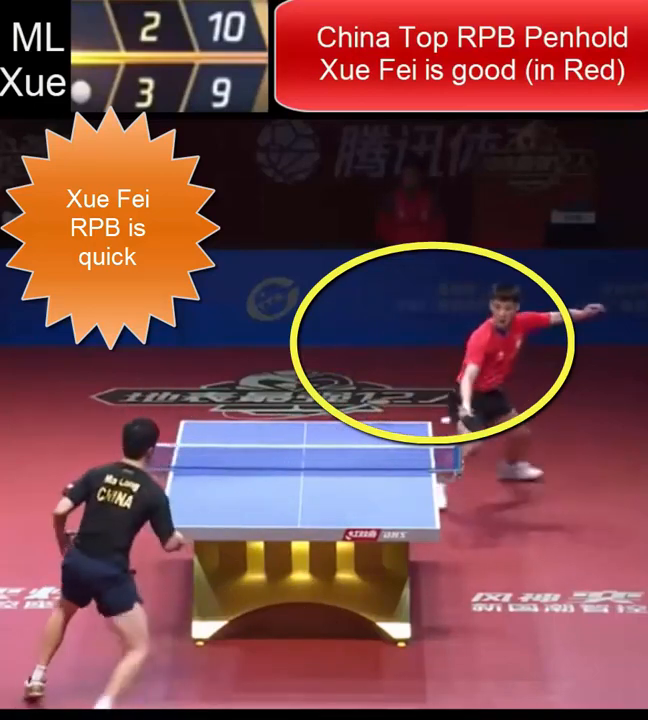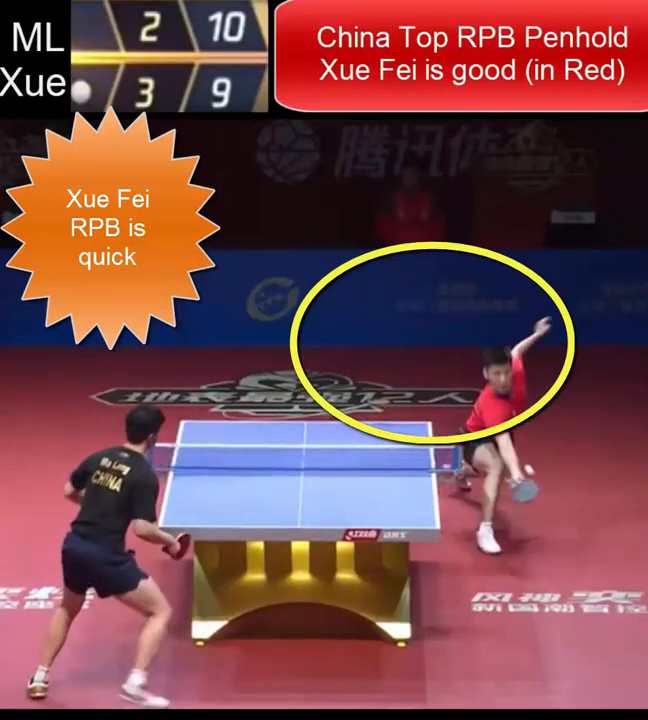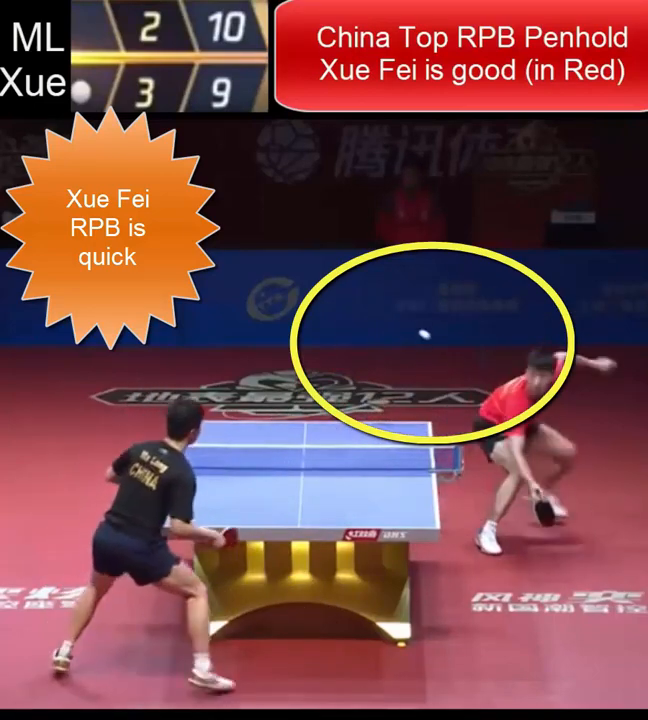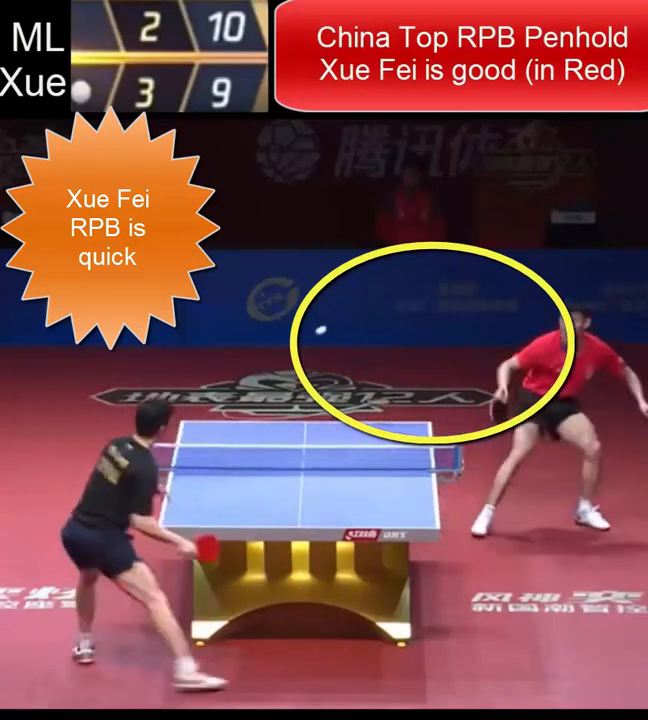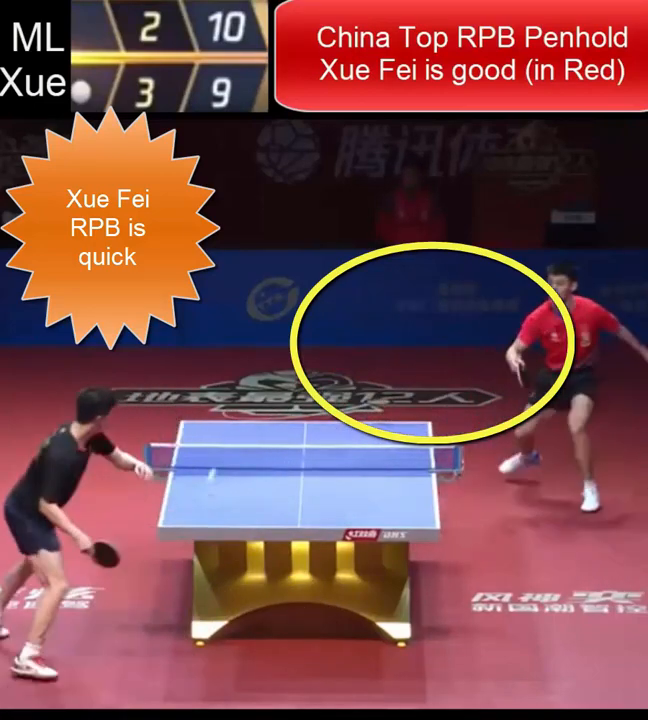
dt=0.3s
person 1, frame 1
left shoulder: (95, 474)
right shoulder: (153, 493)
left elbow: (59, 511)
right elbow: (171, 544)
left wrist: (62, 538)
right wrist: (180, 537)
left hip: (75, 562)
right hip: (111, 573)
left knee: (62, 613)
right knee: (137, 650)
left ankle: (37, 680)
right ankle: (103, 707)
person 1, frame 2
left shoulder: (99, 457)
right shoulder: (145, 476)
left elbow: (69, 492)
right elbow: (141, 529)
right wrist: (168, 541)
left hip: (73, 546)
right hip: (106, 556)
left knee: (66, 609)
right knee: (160, 612)
left ankle: (39, 680)
right ankle: (135, 684)
person 1, frame 3
left shoulder: (139, 449)
right shoulder: (182, 473)
left elbow: (110, 475)
right elbow: (180, 528)
right wrist: (211, 536)
left hip: (106, 536)
right hip: (140, 547)
left knee: (95, 589)
right knee: (197, 593)
left ankle: (64, 654)
right ankle: (202, 671)
person 1, frame 4
left shoulder: (114, 445)
right shoulder: (145, 466)
right elbow: (140, 522)
right wrist: (179, 543)
left hip: (73, 531)
right hip: (103, 540)
left knee: (87, 579)
right knee: (154, 600)
left ankle: (85, 645)
right ankle: (187, 671)
person 1, frame 5
left shoulder: (80, 434)
right shoulder: (62, 455)
left elbow: (116, 455)
right elbow: (46, 506)
left wrist: (135, 463)
right wrist: (77, 535)
right hip: (27, 515)
left knee: (32, 565)
right knee: (56, 585)
right ankle: (27, 658)
person 2, frame 1
left shoulder: (521, 321)
right shoulder: (481, 338)
left elbow: (558, 317)
right elbow: (468, 375)
left wrist: (584, 313)
right wrist: (466, 406)
left hip: (491, 392)
right hip: (473, 396)
left knee: (522, 433)
right knee: (472, 445)
left ankle: (511, 467)
person 2, frame 2
left shoulder: (516, 371)
right shoulder: (490, 406)
left elbow: (516, 351)
right elbow: (503, 443)
left wrist: (537, 334)
right wrist: (515, 470)
left hip: (498, 436)
right hip: (477, 439)
left knee: (509, 476)
right knee: (496, 468)
left ankle: (462, 475)
right ankle: (485, 529)
person 2, frame 3
left shoulder: (554, 373)
right shoulder: (515, 401)
left elbow: (561, 358)
right elbow: (517, 448)
left wrist: (594, 363)
right wrist: (531, 482)
left hip: (523, 425)
right hip: (491, 426)
left knee: (568, 453)
right knee: (517, 475)
left ankle: (546, 495)
right ankle: (488, 531)
person 2, frame 4
left shoulder: (598, 350)
right shoulder: (544, 345)
left elbow: (627, 374)
right elbow: (507, 366)
right wrist: (502, 387)
left hip: (566, 404)
right hip: (534, 401)
left knee: (593, 449)
right knee: (517, 456)
left ankle: (586, 508)
right ankle: (488, 512)
person 2, frame 5
left shoulder: (591, 311)
right shoulder: (538, 317)
left elbow: (619, 330)
right elbow: (515, 349)
right wrist: (514, 359)
left hip: (581, 375)
right hip: (552, 375)
left knee: (577, 427)
right knee: (522, 432)
left ankle: (590, 488)
right ankle: (527, 457)
